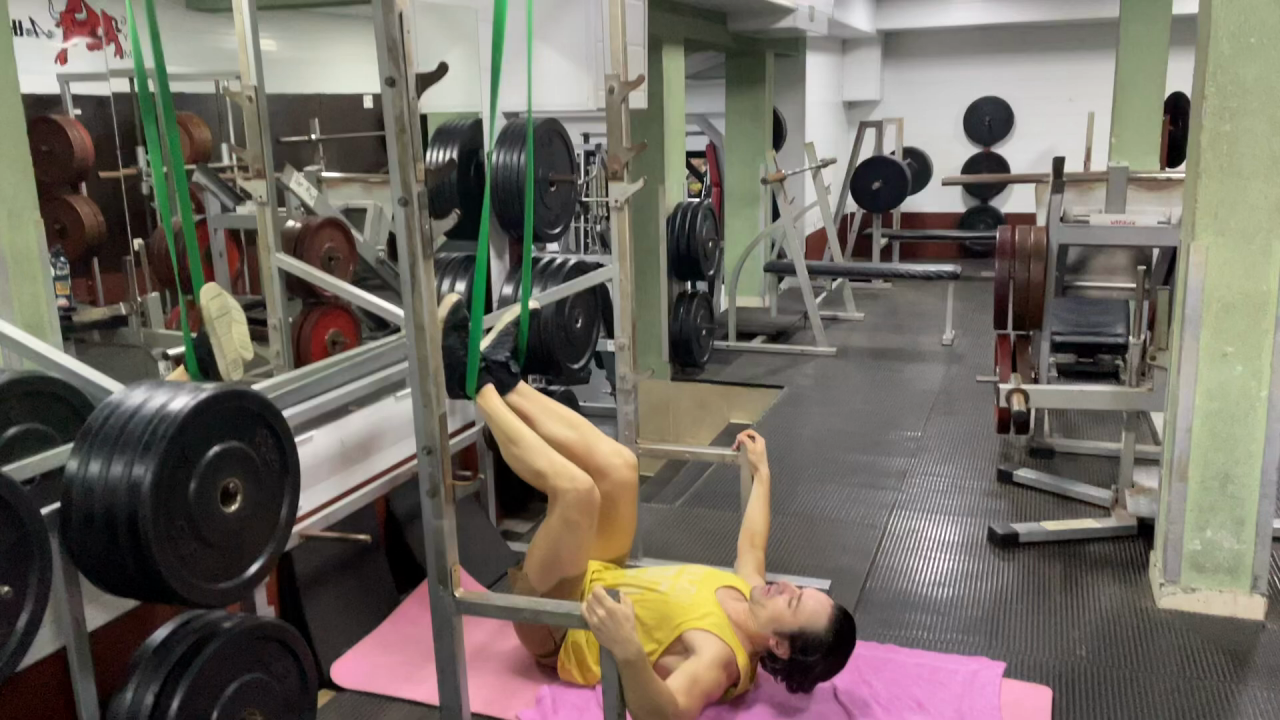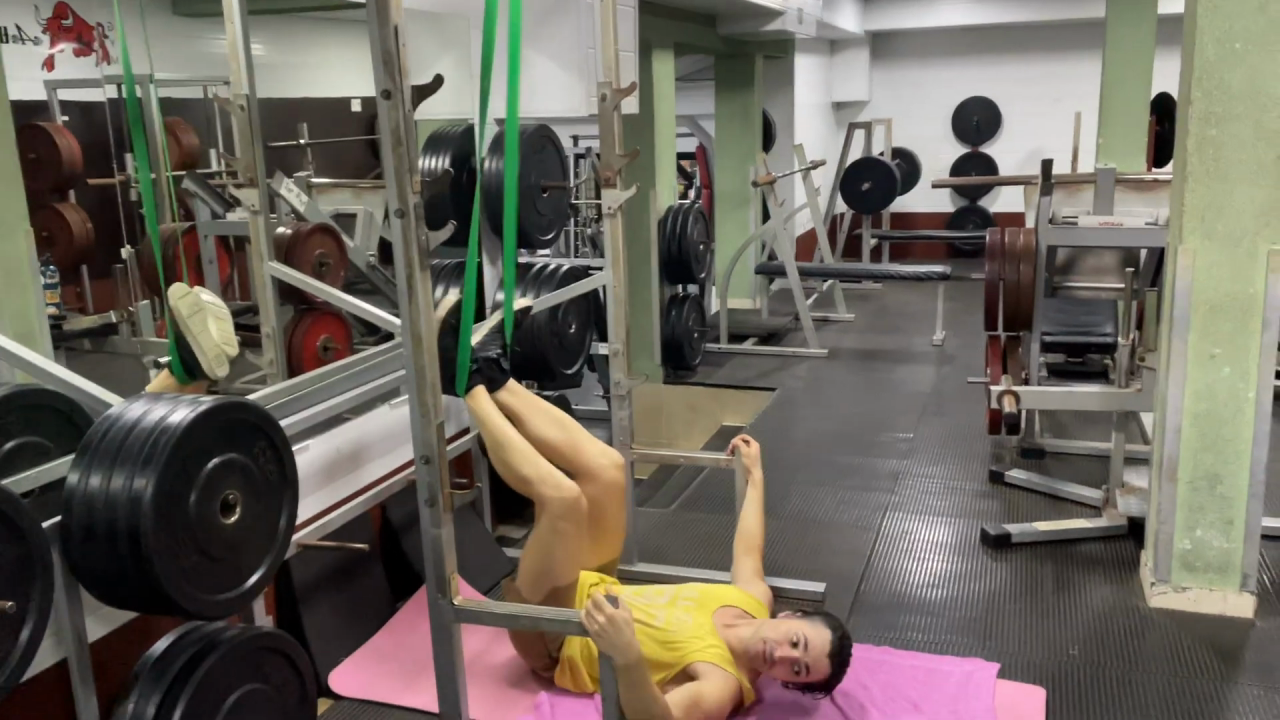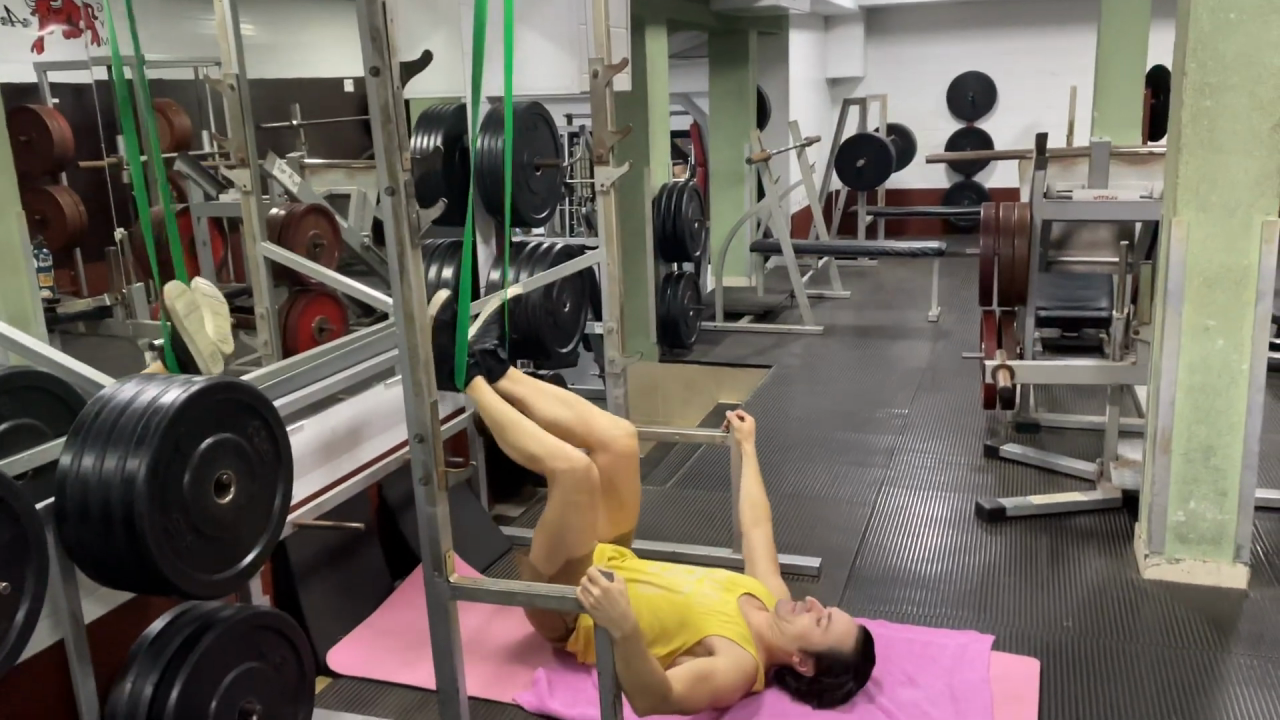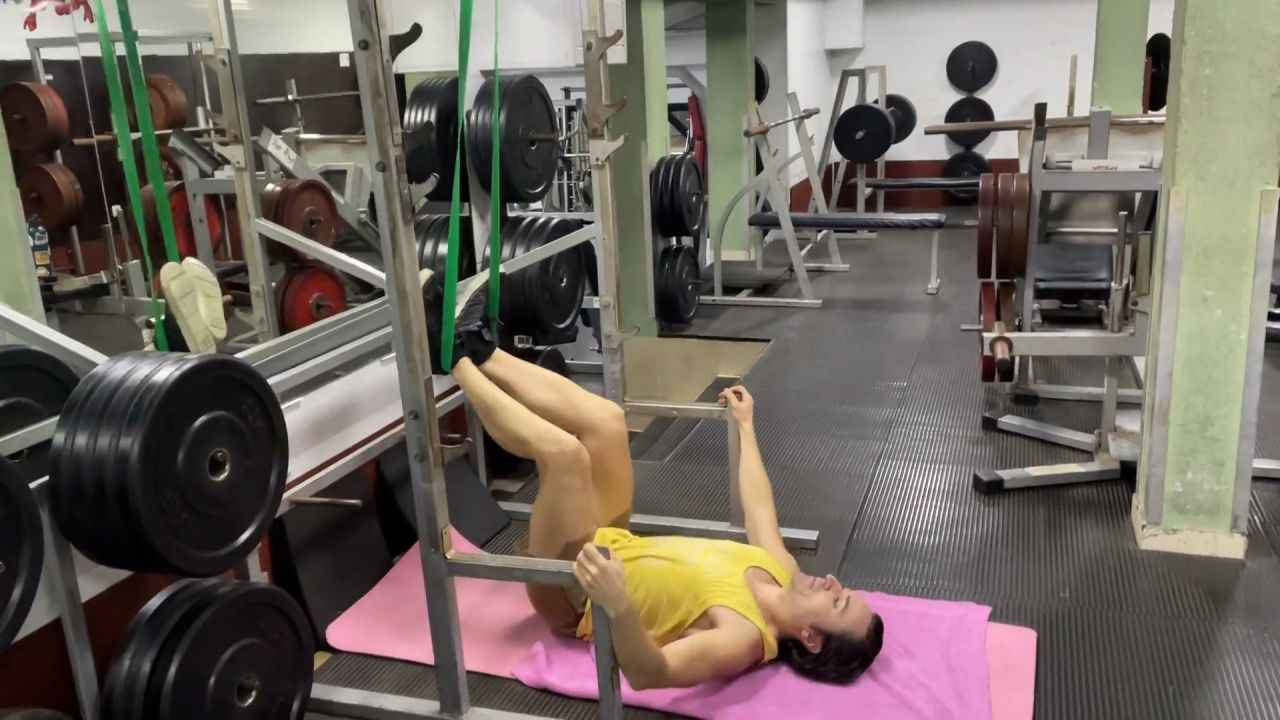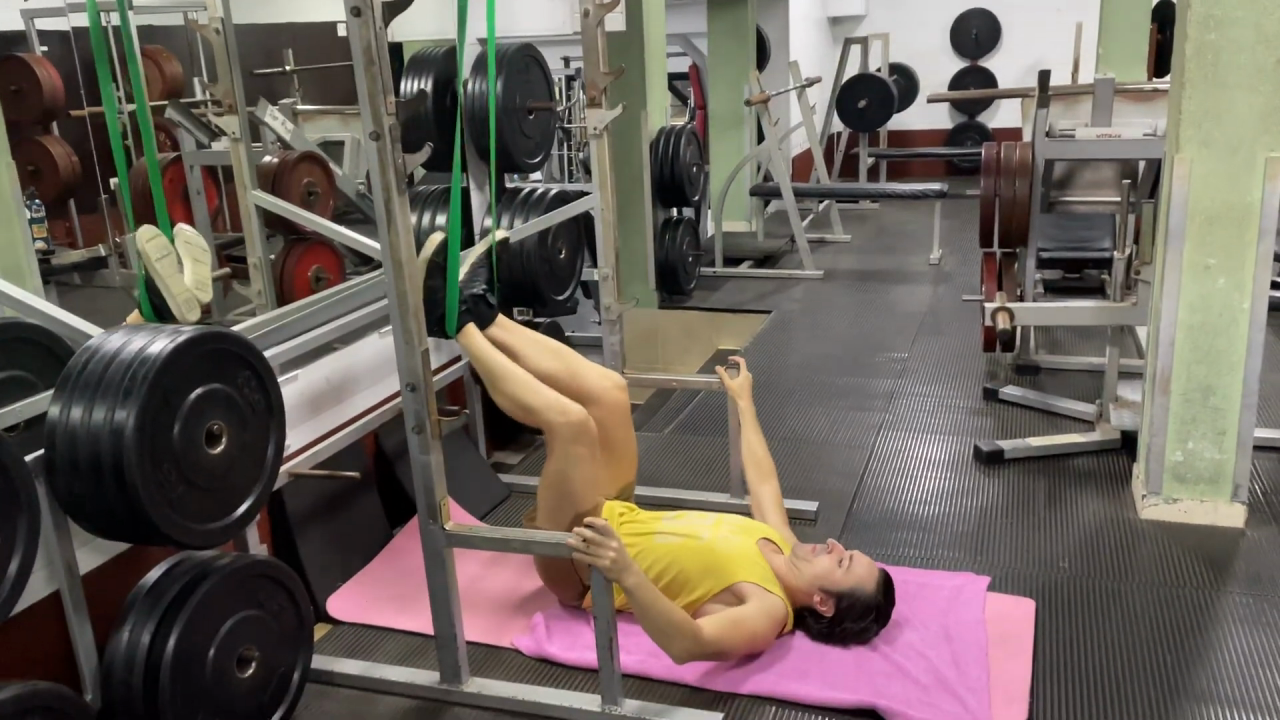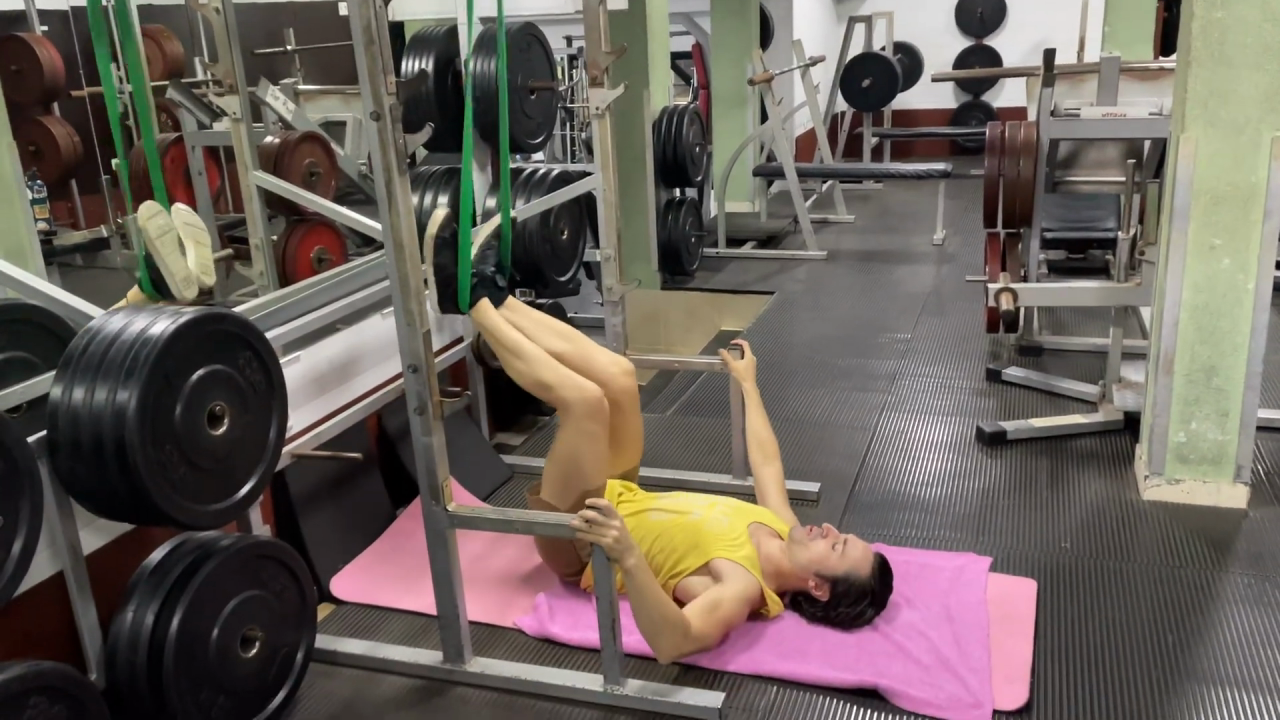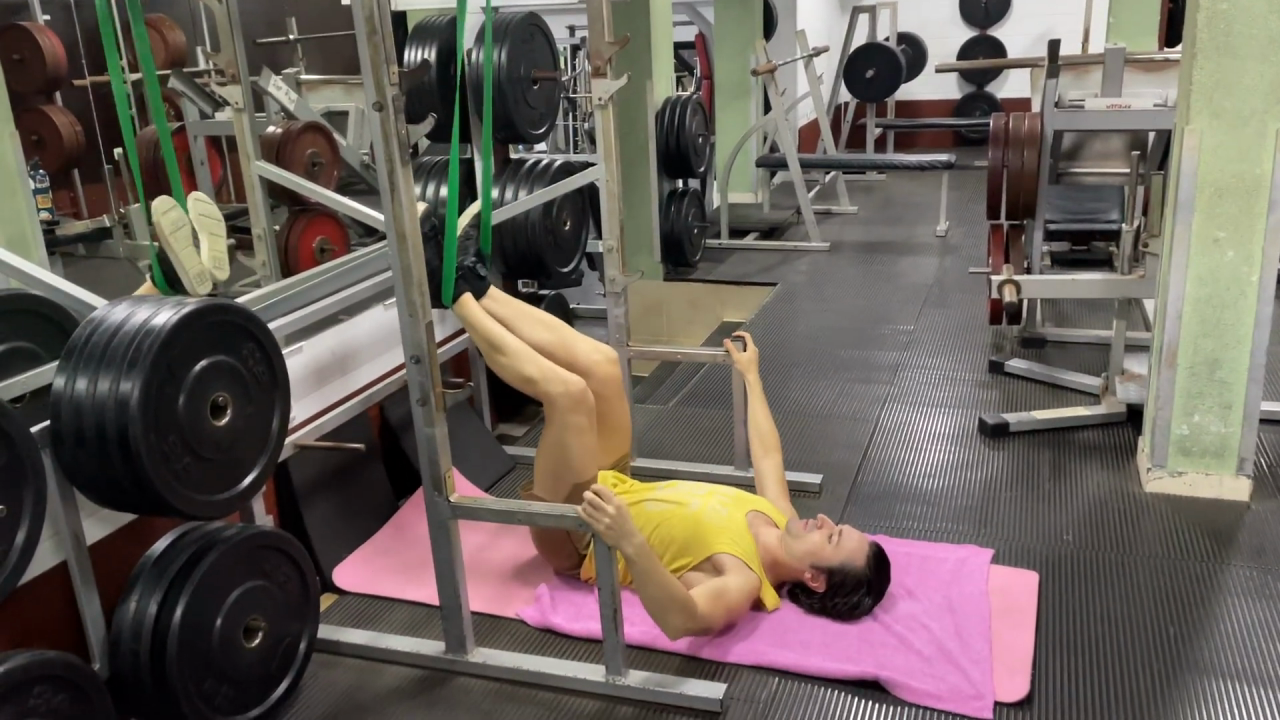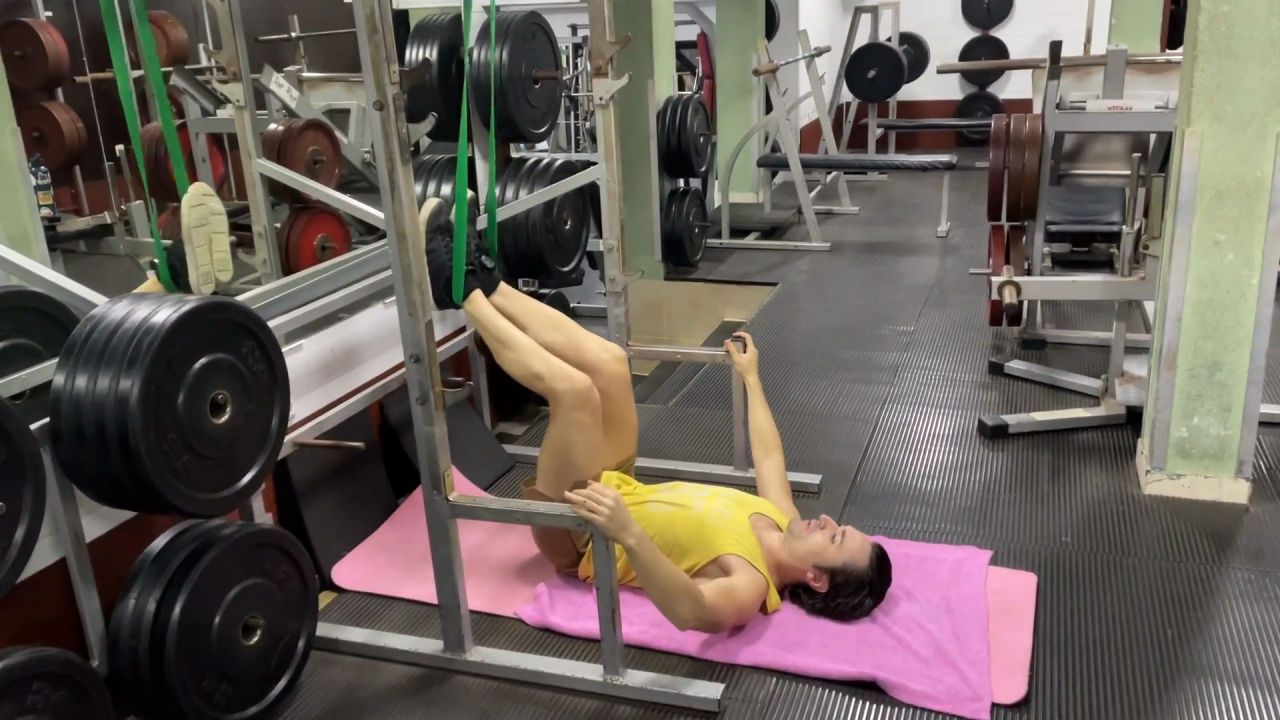
dt=0.5s
person 1, frame 1
left shoulder: (718, 655)
right shoulder: (748, 597)
right elbow: (752, 548)
left wrist: (629, 651)
right wrist: (761, 472)
left hip: (556, 631)
right hip: (593, 580)
left knee: (576, 486)
right knee: (618, 465)
left ankle: (480, 383)
right ankle: (502, 378)
person 1, frame 2
left shoulder: (723, 685)
right shoulder: (754, 604)
right elbow: (748, 554)
left wrist: (627, 655)
right wrist: (756, 476)
left hip: (554, 642)
right hip: (590, 591)
left knee: (562, 495)
right knee: (606, 467)
left ankle: (471, 384)
right ankle: (491, 378)
person 1, frame 3
left shoulder: (740, 665)
right shoulder: (772, 602)
left elbow: (651, 701)
right elbow: (758, 530)
left wrist: (623, 629)
right wrist: (747, 448)
left hip: (567, 612)
right hip: (605, 563)
left knee: (573, 467)
right knee: (618, 438)
left ankle: (468, 376)
right ankle: (491, 369)
person 1, frame 4
left shoulder: (746, 635)
right shoulder: (780, 570)
left elbow: (648, 674)
right elbow: (760, 507)
left wrist: (619, 607)
right wrist: (746, 427)
left hip: (572, 596)
right hip: (605, 545)
left knee: (562, 451)
right knee: (605, 420)
left ankle: (458, 357)
right ankle: (478, 350)
person 1, frame 5
left shoulder: (768, 610)
right shoulder: (782, 548)
left elbow: (687, 644)
right elbow: (764, 481)
left wrist: (626, 575)
right wrist: (744, 401)
left hip: (579, 564)
right hip: (614, 520)
left knee: (570, 420)
right knee: (607, 391)
left ankle: (461, 324)
right ankle: (481, 317)
person 1, frame 6
left shoulder: (746, 585)
right shoulder: (781, 532)
left elbow: (672, 643)
right elbow: (768, 465)
left wrist: (629, 557)
right wrist: (747, 385)
left hip: (577, 543)
right hip: (614, 500)
left knee: (584, 398)
right knee: (615, 376)
left ankle: (474, 300)
right ankle: (491, 293)
person 1, frame 7
left shoulder: (746, 582)
right shoulder: (781, 525)
left elbow: (682, 620)
right elbow: (768, 457)
left wrist: (629, 543)
right wrist: (751, 376)
left hip: (578, 539)
right hip: (610, 494)
left knee: (568, 390)
right knee: (600, 363)
left ankle: (455, 291)
right ankle: (473, 285)
person 1, frame 8
left shoulder: (751, 584)
right shoulder: (783, 526)
left elbow: (691, 611)
right elbow: (769, 459)
left wrist: (628, 535)
right wrist: (751, 378)
left hip: (578, 536)
right hip: (615, 491)
left knee: (573, 387)
right knee: (608, 363)
left ankle: (464, 290)
right ankle: (480, 280)
